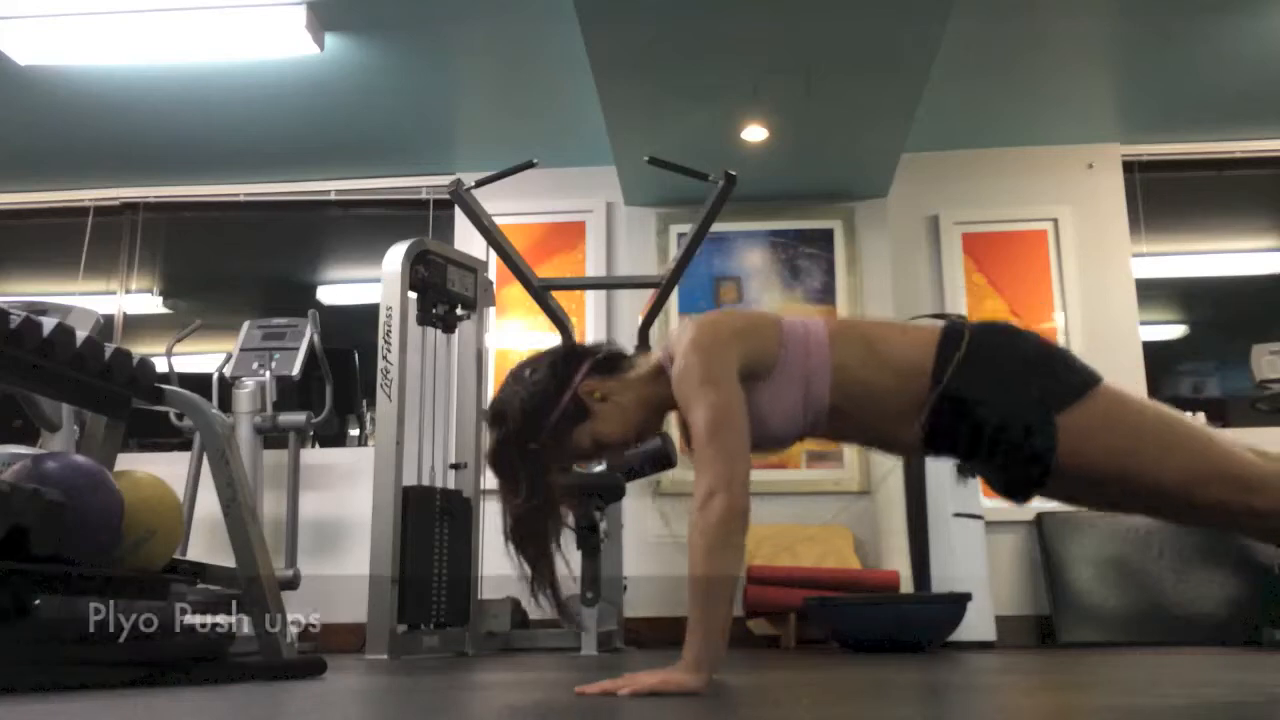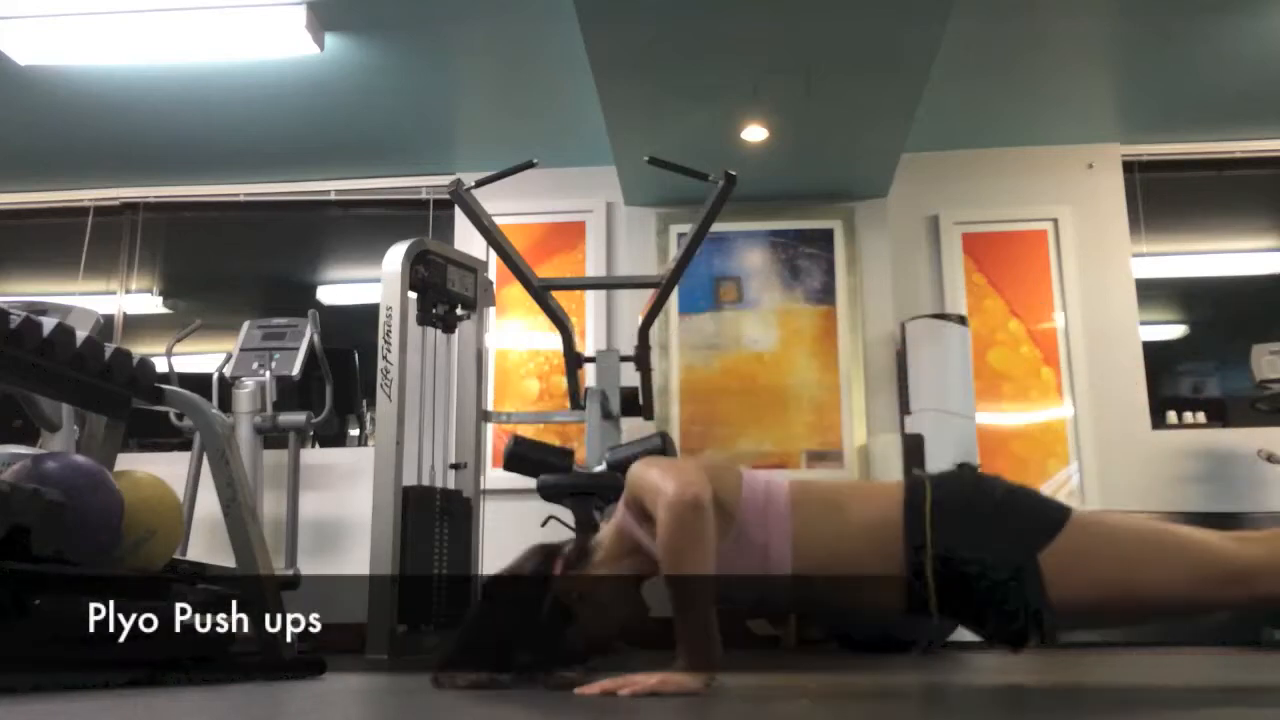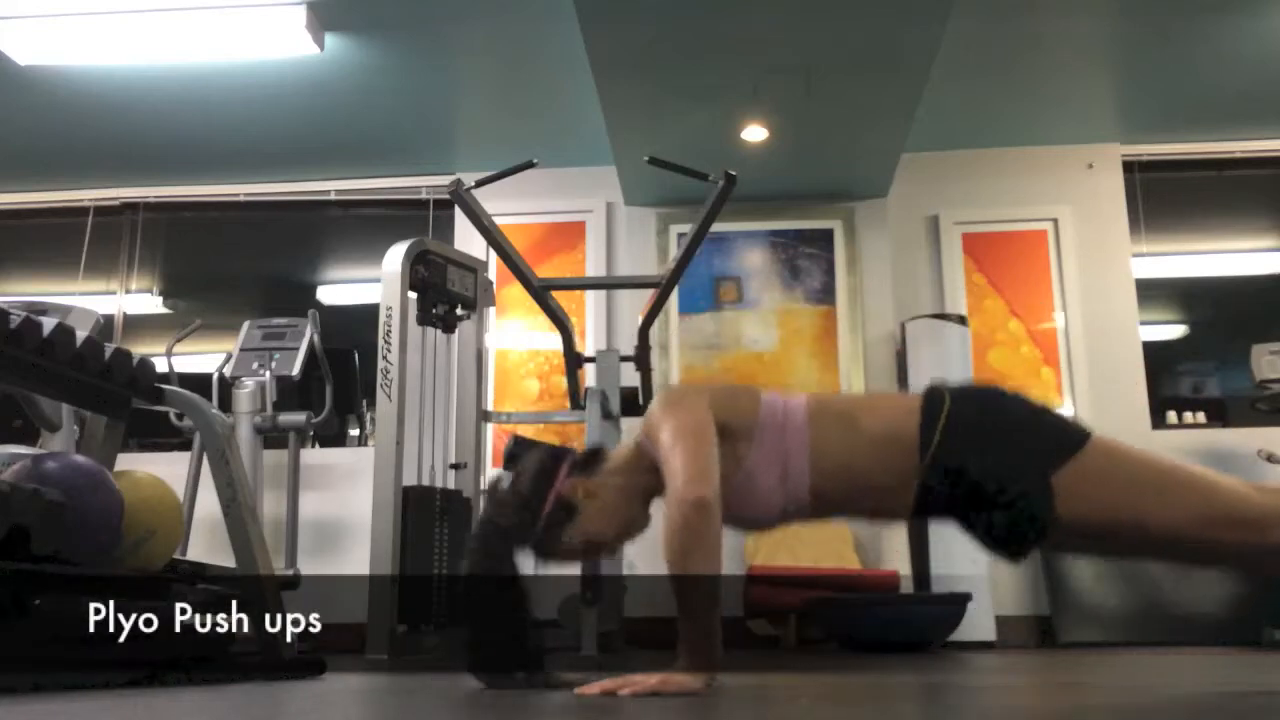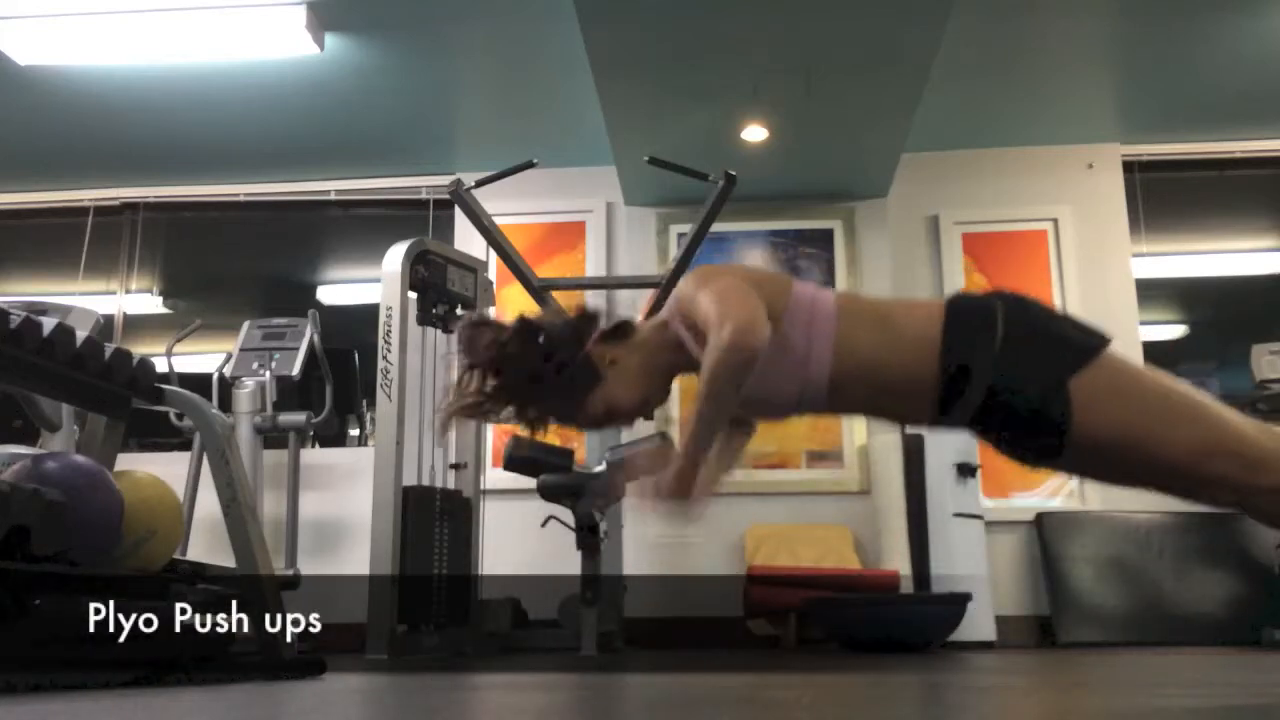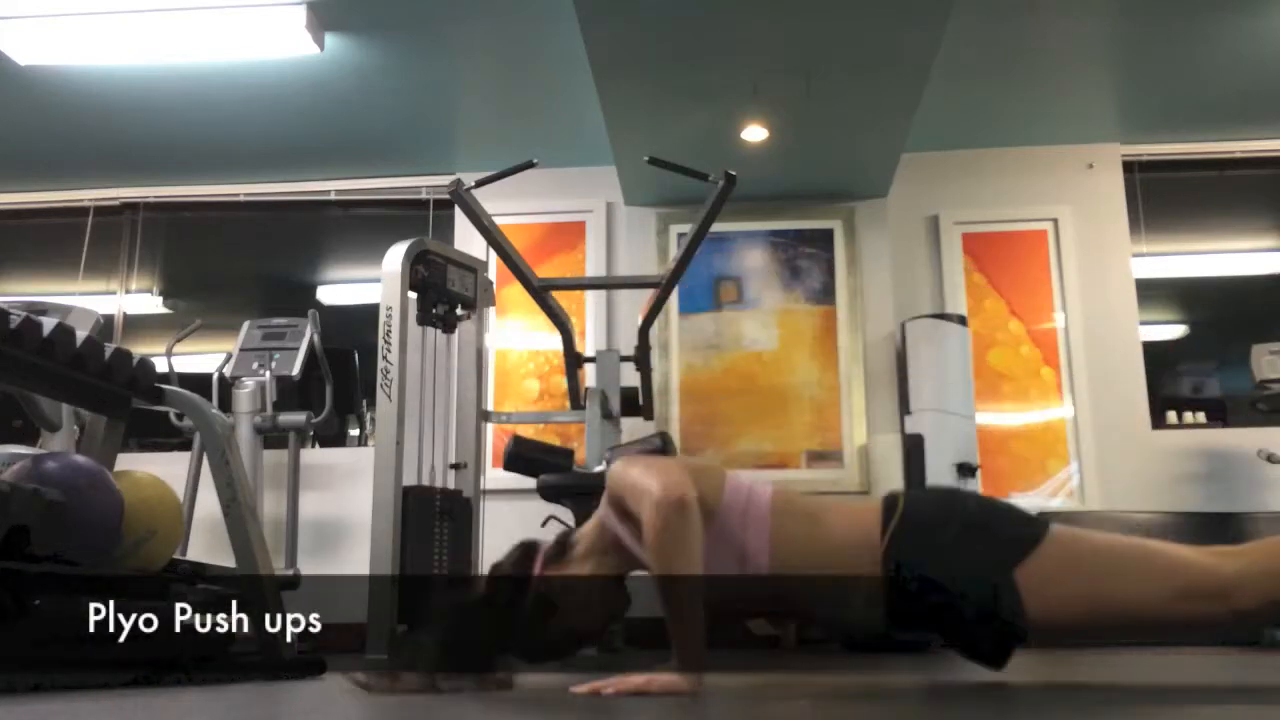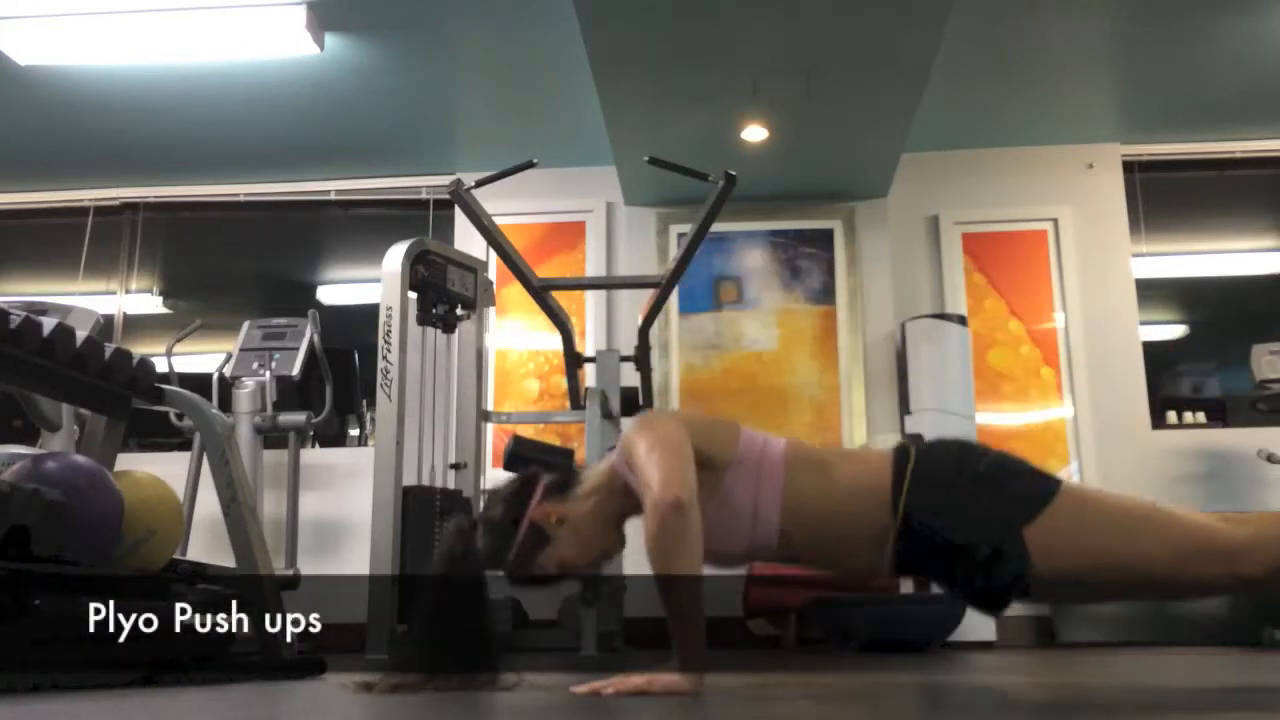
dt=0.4s
person 1, frame 1
left shoulder: (700, 352)
right shoulder: (683, 383)
left elbow: (725, 500)
right elbow: (717, 505)
left wrist: (696, 664)
right wrist: (697, 657)
left hip: (991, 389)
right hip: (965, 410)
person 1, frame 2
left shoulder: (647, 487)
right shoulder: (647, 539)
left elbow: (689, 507)
left wrist: (694, 665)
left hip: (961, 542)
right hip: (939, 547)
person 1, frame 3
left shoulder: (673, 417)
right shoulder: (657, 473)
left elbow: (693, 507)
left wrist: (691, 664)
left hip: (983, 451)
right hip: (962, 470)
person 1, frame 4
left shoulder: (700, 300)
right shoulder: (688, 343)
left elbow: (744, 346)
left wrist: (682, 476)
left hip: (1003, 349)
right hip: (990, 381)
person 1, frame 5
left shoulder: (627, 488)
right shoulder: (631, 535)
left elbow: (674, 503)
left wrist: (685, 668)
left hip: (937, 557)
right hip: (918, 560)
person 1, frame 6
left shoulder: (645, 439)
right shoulder: (637, 484)
left elbow: (673, 508)
left wrist: (684, 666)
left hip: (950, 505)
right hip: (930, 520)
